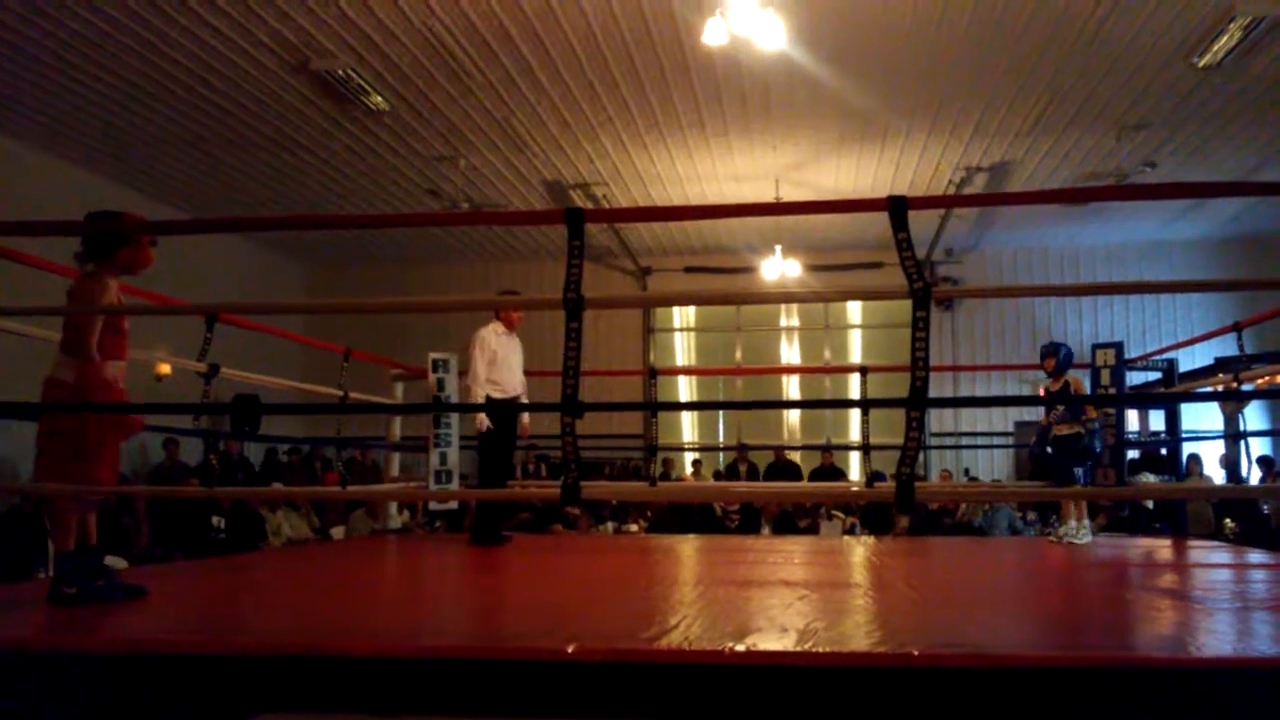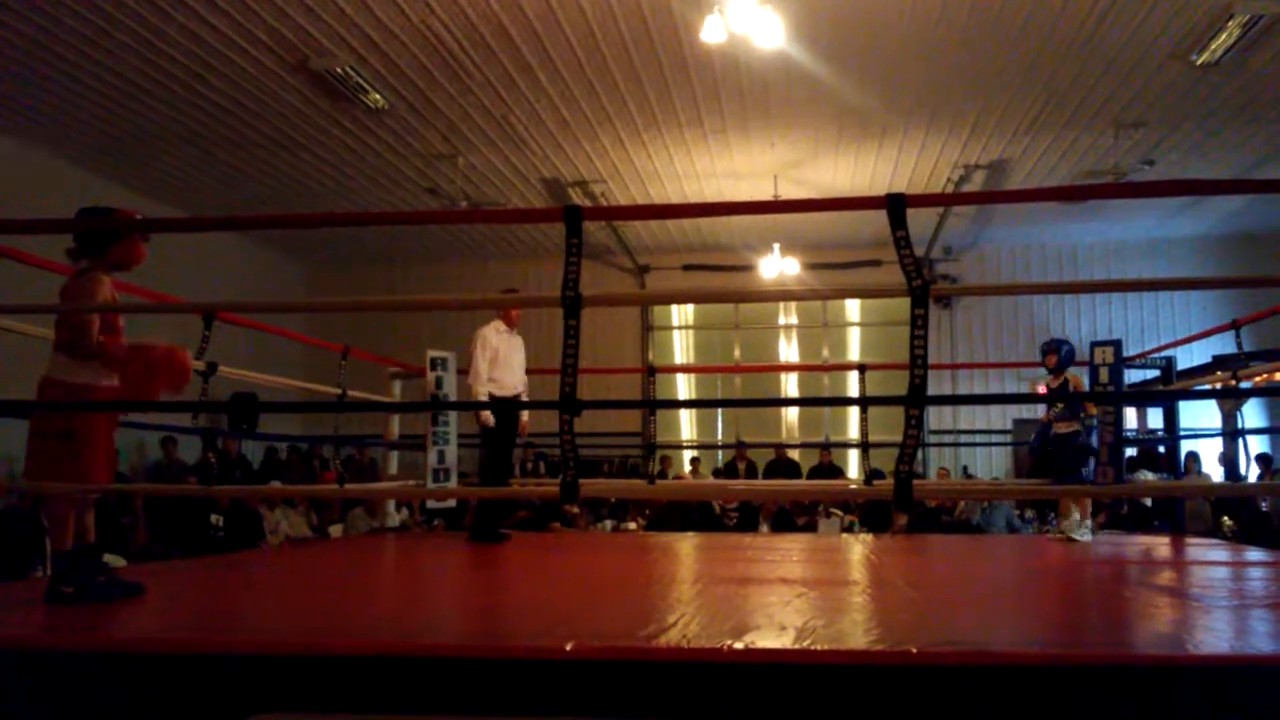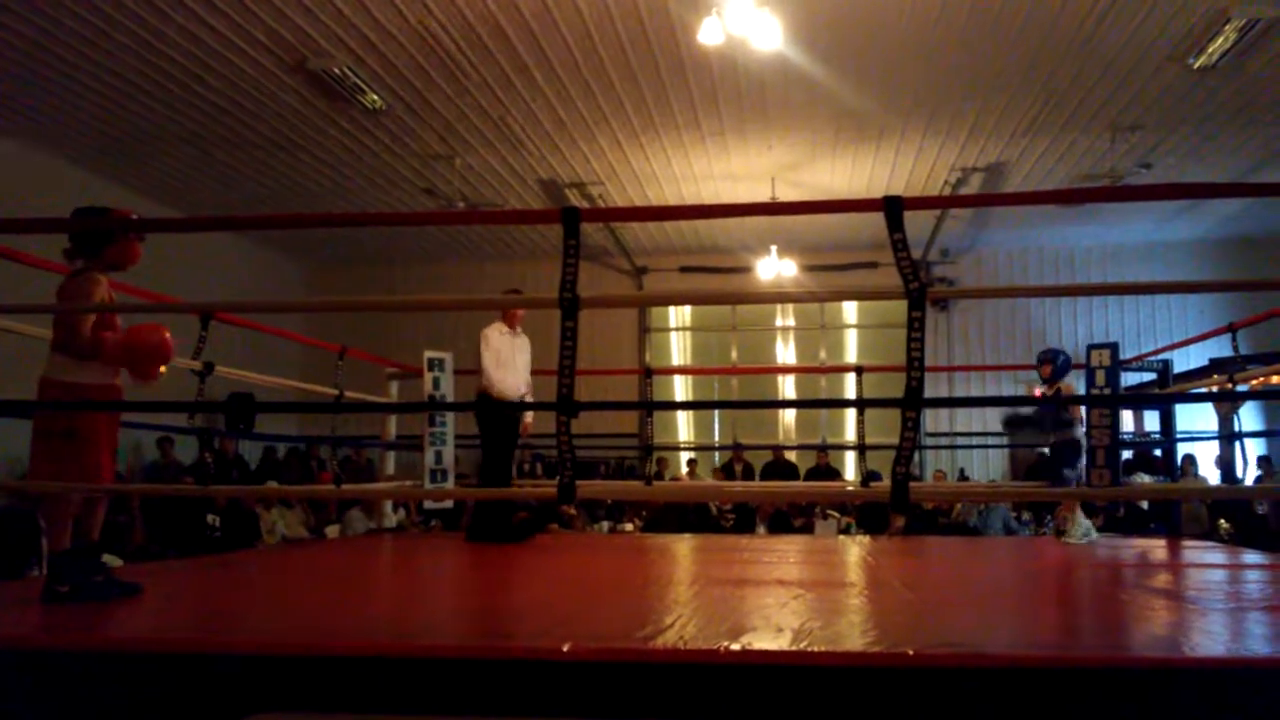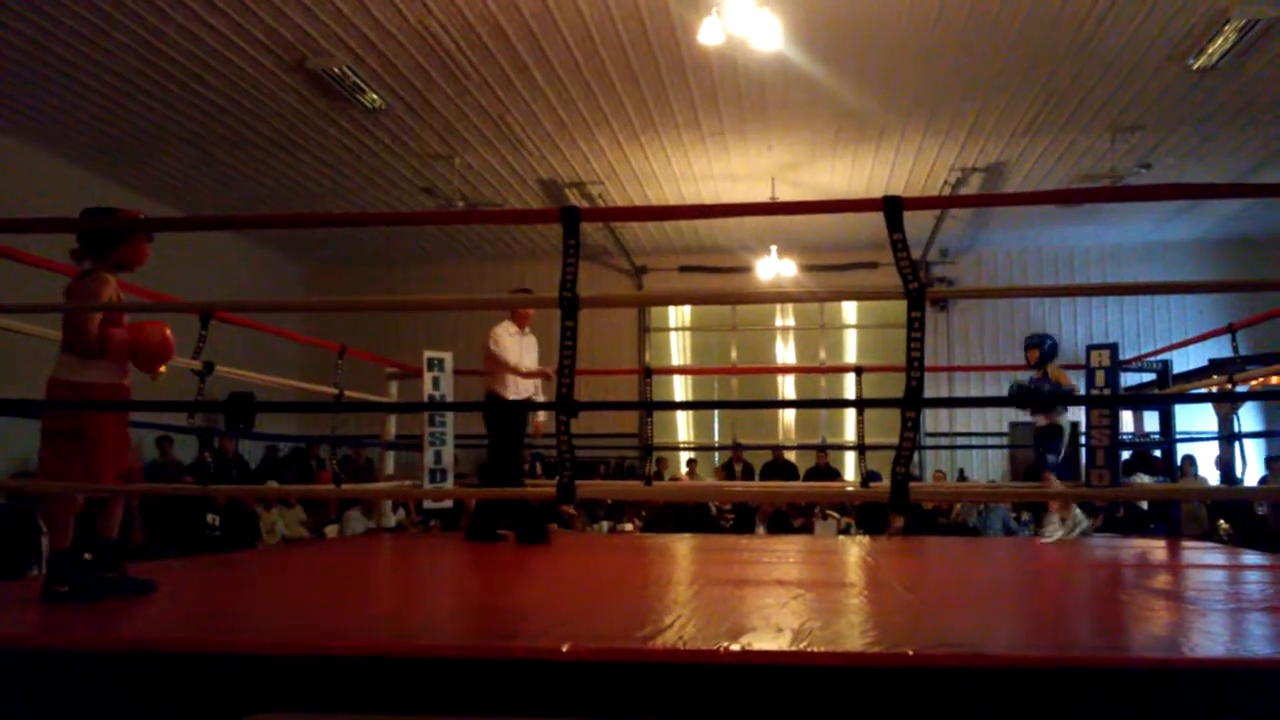
dt=0.2s
person 1, frame 1
left shoulder: (104, 285)
right shoulder: (101, 285)
right elbow: (85, 348)
left wrist: (112, 395)
right wrist: (108, 395)
left hip: (91, 397)
right hip: (80, 396)
left knee: (85, 486)
right knee: (74, 486)
left ankle: (92, 572)
right ankle: (68, 578)
person 1, frame 2
left shoulder: (96, 282)
right shoulder: (94, 282)
right elbow: (86, 343)
left wrist: (139, 363)
right wrist: (139, 360)
left hip: (89, 394)
right hip: (76, 394)
left knee: (84, 484)
right knee: (71, 484)
left ankle: (90, 569)
right ankle: (64, 578)
person 1, frame 3
left shoulder: (93, 282)
right shoulder: (91, 281)
left elbow: (90, 339)
right elbow: (78, 341)
left wrist: (127, 347)
right wrist: (125, 345)
left hip: (90, 394)
right hip: (75, 394)
left knee: (95, 483)
right knee: (71, 483)
left ankle: (88, 569)
right ankle: (61, 577)
person 1, frame 4
left shoulder: (100, 281)
right shoulder: (100, 281)
left elbow: (95, 336)
right elbow: (84, 339)
left wrist: (131, 344)
right wrist: (129, 341)
left hip: (101, 395)
right hip: (84, 394)
left knee: (121, 478)
right knee: (74, 483)
left ankle: (104, 567)
right ankle: (60, 576)
person 2, frame 1
left shoulder: (515, 341)
right shoulder: (484, 336)
right elbow: (476, 378)
left wrist: (524, 415)
right wrist: (480, 415)
left hip: (510, 407)
right hip: (493, 406)
left knee: (503, 468)
right knee: (491, 469)
left ankle: (491, 528)
right ankle: (484, 530)
person 2, frame 2
left shoulder: (518, 340)
right shoulder: (486, 334)
right elbow: (478, 376)
left wrist: (524, 413)
right wrist: (484, 412)
left hip: (511, 405)
right hip: (492, 406)
left knee: (502, 465)
right knee: (495, 465)
left ankle: (485, 526)
right ankle: (487, 526)
person 2, frame 3
left shoulder: (524, 340)
right shoulder: (489, 335)
right elbow: (488, 374)
left wrist: (527, 414)
right wrist: (510, 395)
left hip: (513, 406)
right hip: (493, 405)
left knee: (496, 466)
right knee: (498, 465)
left ankle: (482, 527)
right ankle: (510, 522)
person 2, frame 4
left shoulder: (531, 339)
right shoulder: (499, 334)
left elbow: (534, 378)
right elbow: (512, 365)
left wrist: (538, 413)
right wrist: (538, 370)
left hip: (519, 407)
right hip: (501, 405)
left knee: (499, 468)
right knee: (509, 468)
left ankle: (482, 526)
right ankle: (529, 527)
person 3, frame 1
left shoulder: (1074, 382)
right shoulder: (1048, 388)
left elbow: (1090, 411)
left wrist: (1091, 437)
right wrist: (1040, 441)
left hip: (1076, 437)
right hip: (1057, 439)
left knee: (1075, 482)
right knee: (1062, 483)
left ankle: (1084, 527)
right ankle: (1068, 526)
person 3, frame 2
left shoulder: (1074, 380)
right shoulder: (1049, 384)
left elbow: (1090, 409)
left wrist: (1087, 435)
right wrist: (1040, 437)
left hip: (1077, 435)
right hip: (1058, 437)
left knee: (1080, 480)
right knee: (1061, 480)
left ankle: (1085, 526)
right ankle: (1071, 520)
person 3, frame 3
left shoulder: (1066, 389)
right shoulder: (1044, 393)
left elbow: (1076, 417)
right elbow: (1041, 418)
left wrist: (1053, 418)
left hip: (1072, 441)
right hip: (1056, 444)
left knee: (1067, 484)
right knee: (1061, 486)
left ankle: (1078, 522)
right ankle: (1084, 528)
person 3, frame 4
left shoulder: (1054, 371)
right shoulder: (1036, 376)
left elbow: (1072, 390)
right elbow: (1032, 400)
left wrist: (1048, 388)
right wrist: (1022, 394)
left hip: (1056, 427)
right hip: (1042, 429)
left knee: (1048, 472)
right knee: (1051, 474)
left ankle: (1054, 522)
right ankle: (1075, 517)
